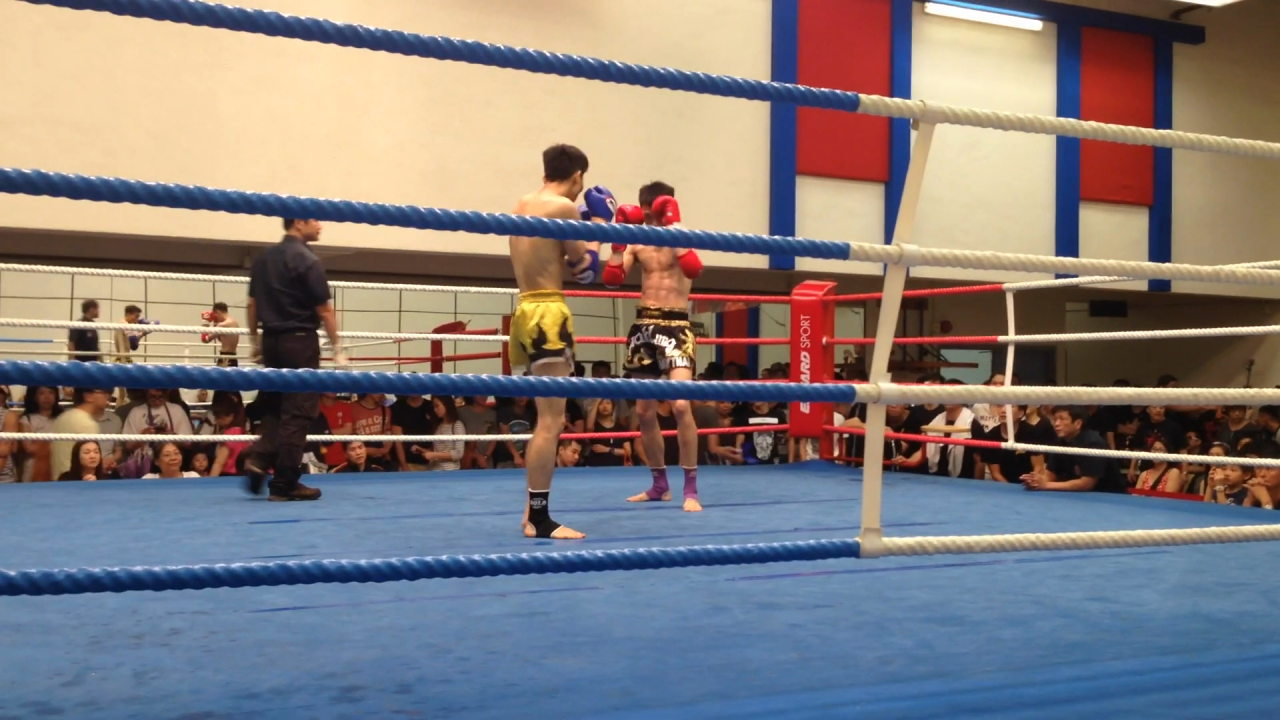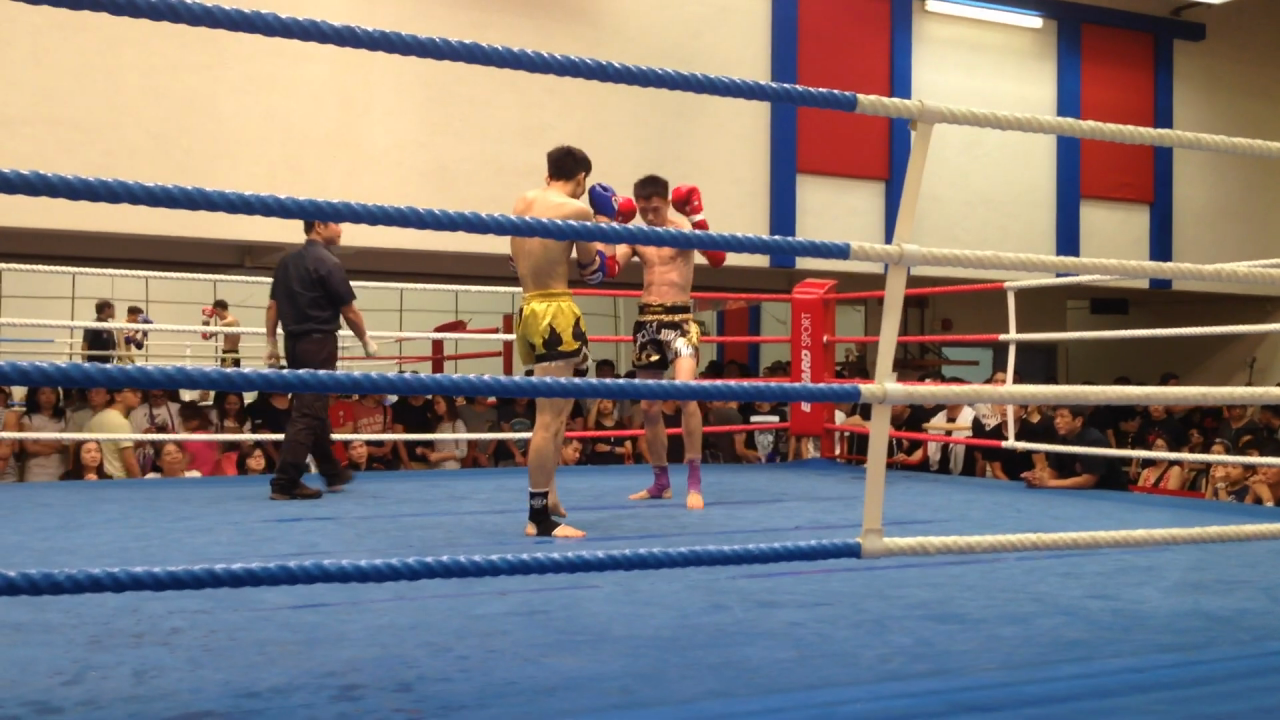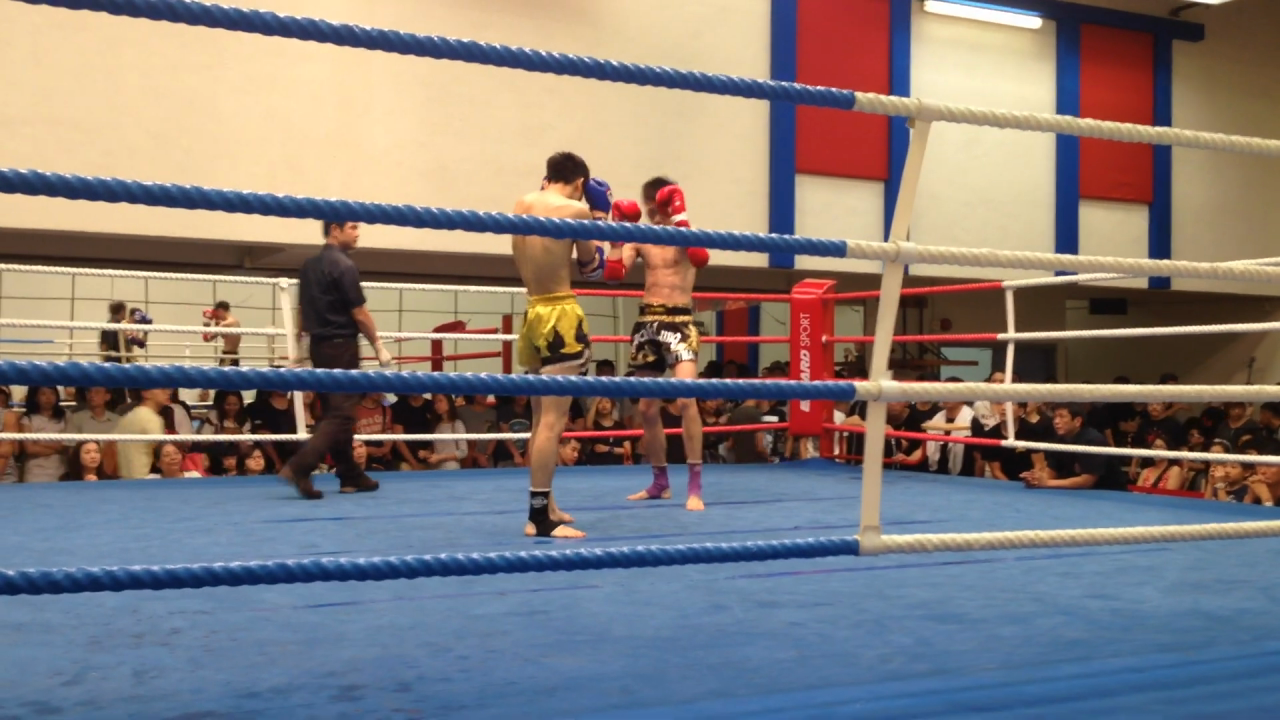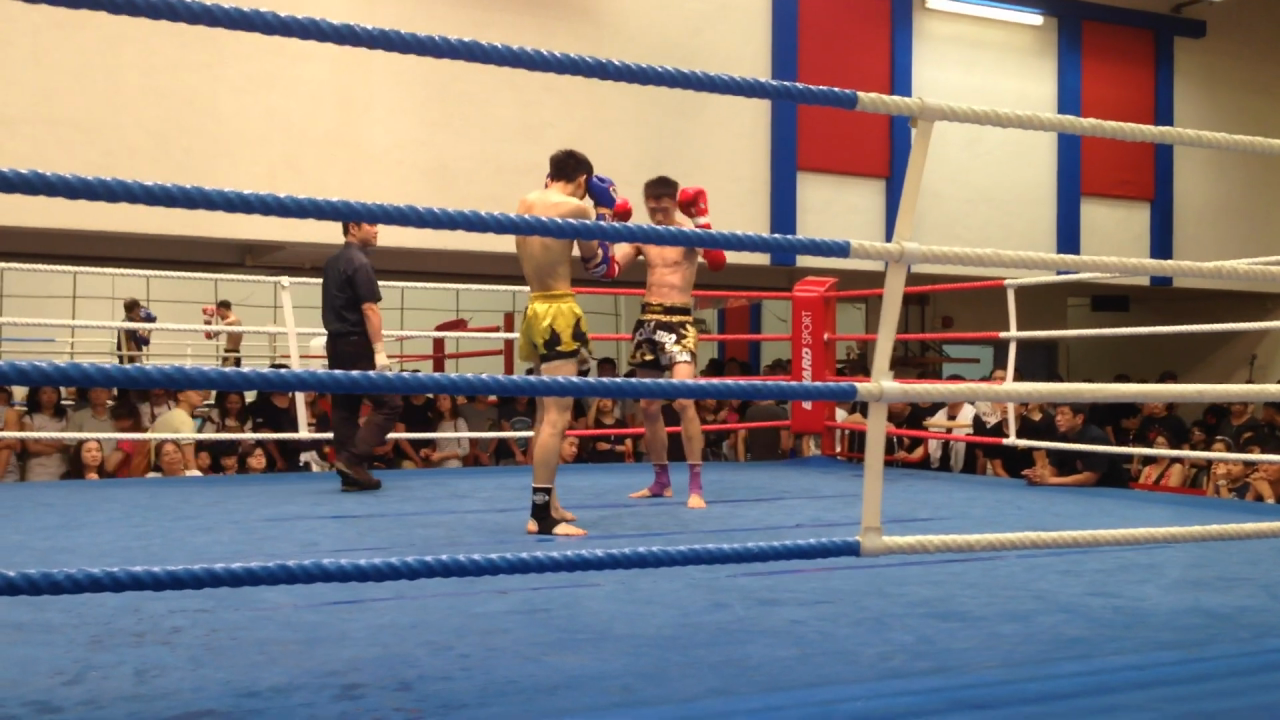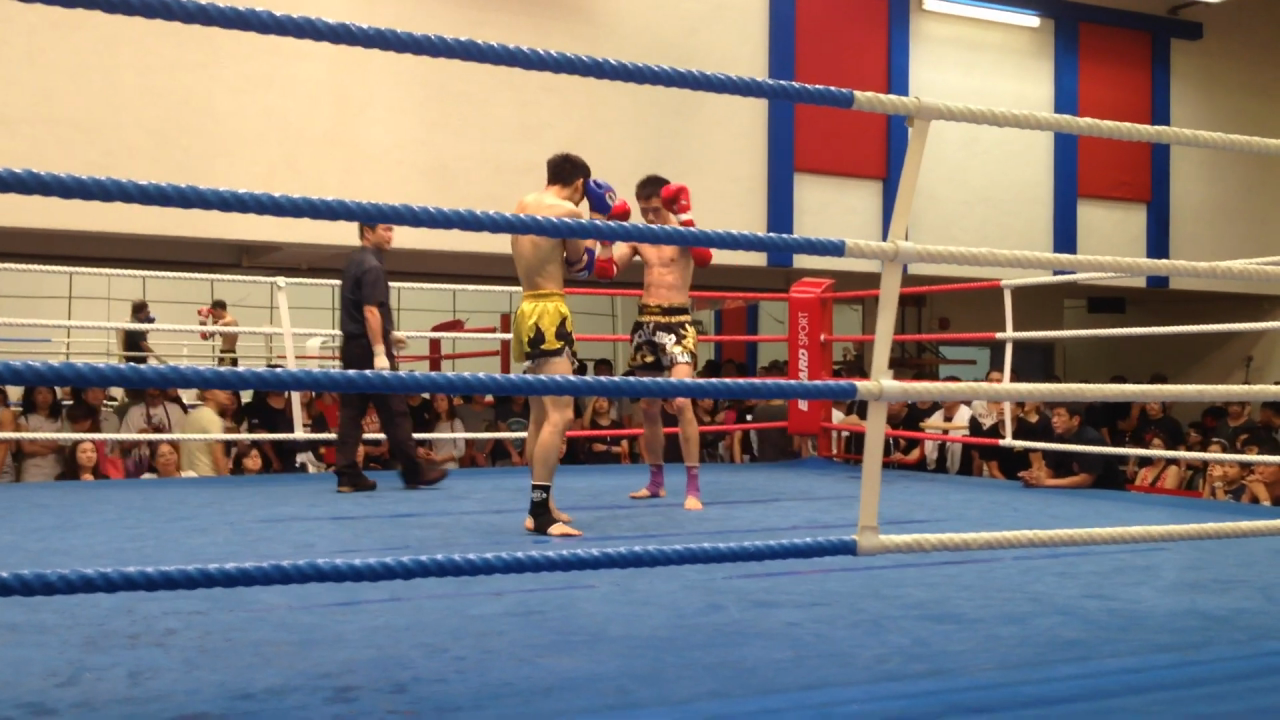
dt=0.2s
person 1, frame 1
left shoulder: (525, 203)
right shoulder: (566, 209)
right elbow: (585, 271)
right wrist: (599, 223)
left hip: (525, 311)
right hip: (546, 314)
left knee: (547, 419)
right knee: (551, 422)
left ankle: (535, 509)
right ankle: (538, 518)
person 1, frame 2
left shoulder: (524, 201)
right shoulder: (578, 210)
right elbow: (593, 272)
right wrist: (603, 221)
left hip: (529, 311)
right hip: (556, 313)
left knee: (552, 413)
right knee: (550, 420)
left ankle: (547, 497)
right ankle: (539, 516)
person 1, frame 3
left shoulder: (523, 203)
right shoulder: (576, 210)
right elbow: (593, 268)
right wrist: (598, 216)
left hip: (534, 314)
right hip: (559, 315)
left knee: (544, 419)
right knee: (553, 421)
left ankle: (546, 506)
right ankle: (539, 517)
person 1, frame 4
left shoulder: (528, 202)
right shoulder: (576, 208)
right elbow: (599, 265)
right wrist: (603, 213)
left hip: (536, 310)
right hip: (558, 314)
left knee: (546, 416)
right knee: (557, 418)
left ankle: (547, 504)
right ankle: (541, 513)
person 1, frame 5
left shoulder: (525, 204)
right shoulder: (568, 212)
right elbow: (581, 267)
right wrist: (598, 218)
left hip: (529, 311)
right hip: (547, 314)
left knee: (541, 417)
right knee: (560, 415)
left ankle: (545, 505)
right ankle: (539, 511)
person 2, frame 1
right shoulder: (638, 243)
left elbow: (694, 268)
right elbow: (612, 278)
left wrist: (672, 226)
left hip: (675, 326)
right hip: (643, 326)
left knee: (680, 406)
right knee: (645, 411)
left ankle: (691, 489)
right ankle: (659, 484)
person 2, frame 2
left shoulder: (683, 230)
left elbow: (717, 259)
right elbow: (608, 269)
left wrist: (696, 217)
left hip: (678, 319)
right hip: (647, 322)
left knee: (686, 394)
right knee: (649, 407)
left ankle: (694, 482)
right ankle: (661, 482)
person 2, frame 3
left shoulder: (682, 233)
right shoulder: (640, 239)
left elbow: (700, 259)
right elbow: (614, 272)
left wrist: (680, 216)
left hip: (679, 321)
right hip: (647, 322)
left knee: (686, 399)
right knee: (648, 408)
left ankle: (695, 486)
right ankle: (660, 482)
person 2, frame 4
right shoulder: (641, 238)
left elbow: (718, 264)
left wrist: (701, 220)
left hip: (679, 322)
right hip: (647, 321)
left knee: (684, 401)
right knee: (648, 406)
left ankle: (696, 485)
right ankle: (661, 481)
person 2, frame 5
left shoulder: (682, 232)
right shoulder: (636, 237)
left elbow: (703, 258)
right elbow: (604, 271)
left wrist: (684, 215)
left hip: (677, 322)
right hip: (646, 322)
left knee: (681, 402)
right knee: (649, 406)
left ankle: (693, 487)
right ankle: (656, 481)
person 3, frame 1
left shoulder: (265, 257)
right shoulder: (307, 260)
left elbow: (252, 303)
right elbow: (324, 310)
left wrist: (254, 340)
right wrist: (337, 349)
left hip: (273, 340)
right hip: (299, 341)
left knee: (274, 409)
right knee: (299, 413)
left ankle: (257, 459)
right ankle: (284, 484)
person 3, frame 2
left shoulder: (287, 261)
right shoulder: (328, 262)
left elbow: (273, 305)
right elbow: (348, 310)
left wrist: (271, 343)
right wrist: (366, 340)
left hip: (294, 342)
right hip: (319, 343)
left knee: (313, 409)
right knee: (309, 414)
left ankle: (331, 471)
right ankle: (286, 481)
person 3, frame 3
left shoulder: (309, 265)
right shoulder: (343, 265)
left elbow: (301, 310)
right elbow: (359, 313)
left wrist: (299, 348)
right wrist: (379, 348)
left hip: (319, 346)
right hip: (341, 346)
left knee: (336, 412)
right knee: (343, 414)
left ankle: (350, 475)
right ankle: (300, 466)
person 3, frame 4
left shoulder: (333, 263)
right shoulder: (359, 263)
right elbow: (369, 308)
right wrist: (380, 349)
left hip: (336, 344)
right hip: (356, 345)
left knee: (344, 411)
right knee: (388, 404)
left ankle: (352, 475)
right ankle: (354, 459)
person 3, frame 5
left shoulder: (353, 264)
right shoulder: (371, 266)
right elbow: (371, 311)
left wrist: (387, 336)
right wrist: (379, 352)
left hip: (351, 345)
right hip: (367, 347)
left knee: (351, 412)
right knee: (394, 411)
left ankle: (348, 475)
right ankle: (413, 472)
